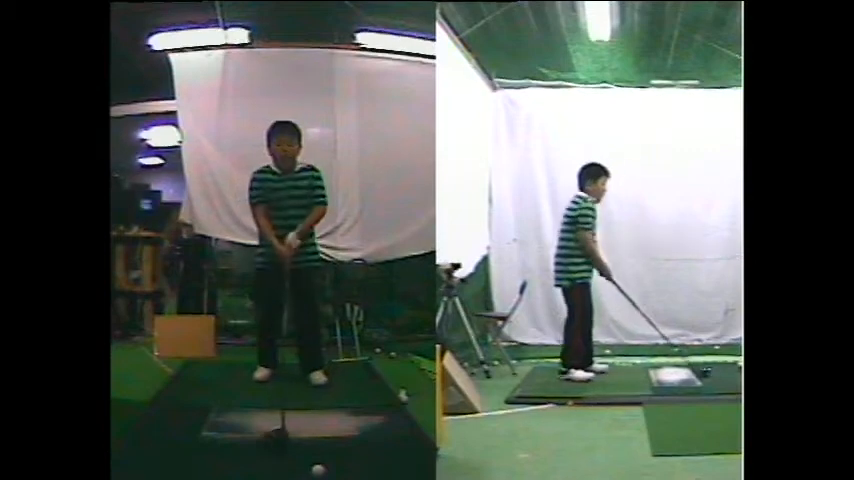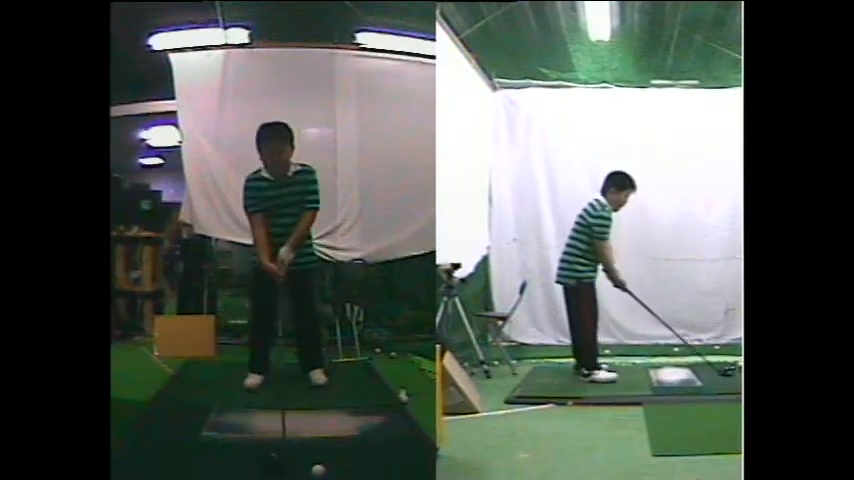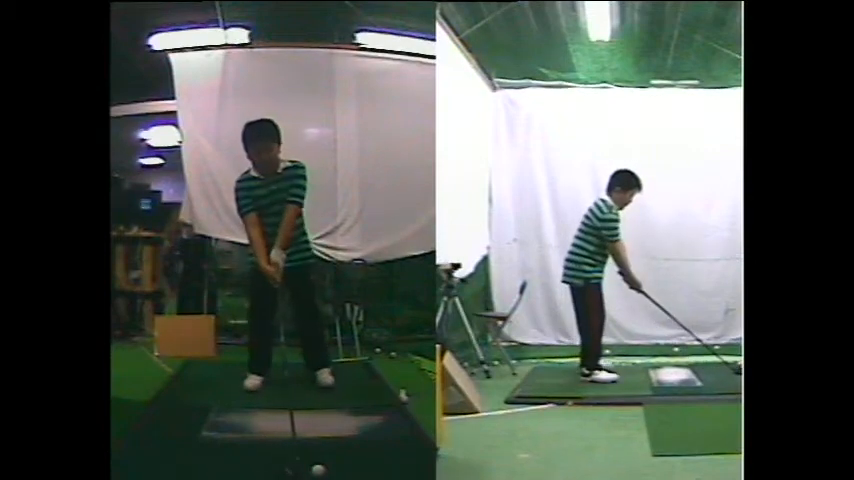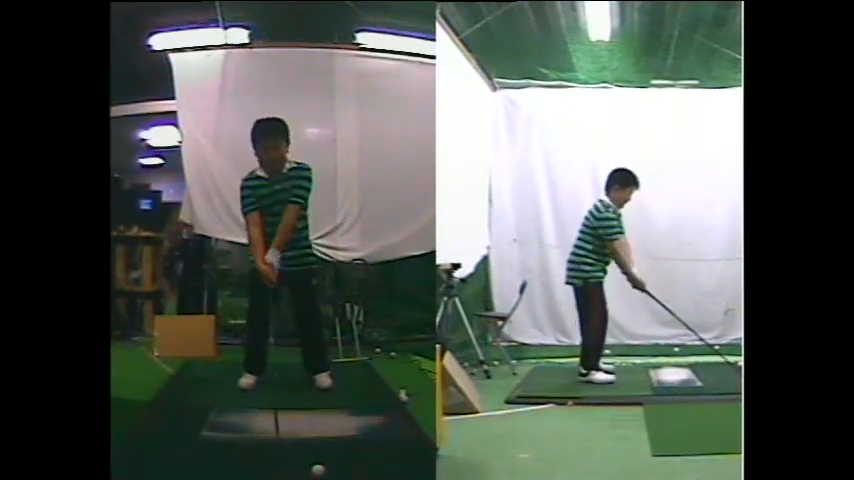
dt=0.4s
person 1, frame 1
left shoulder: (311, 174)
right shoulder: (260, 177)
left elbow: (320, 209)
right elbow: (260, 216)
left wrist: (295, 237)
right wrist: (276, 245)
left hip: (305, 255)
right hip: (269, 256)
left knee: (307, 312)
right knee: (268, 312)
left ankle: (313, 366)
right ankle: (266, 362)
person 1, frame 2
left shoulder: (307, 175)
right shoulder: (253, 182)
left elbow: (309, 215)
right elbow: (257, 224)
left wrist: (288, 250)
right wrist: (266, 260)
left hip: (301, 256)
right hip: (265, 259)
left knee: (306, 312)
right knee: (261, 314)
left ankle: (313, 365)
right ankle: (257, 369)
person 1, frame 3
left shoulder: (296, 170)
right shoulder: (244, 184)
left elbow: (291, 213)
right elbow: (252, 225)
left wrist: (279, 252)
right wrist: (263, 262)
left hip: (298, 256)
right hip: (261, 260)
left knee: (308, 312)
right knee: (260, 316)
left ankle: (321, 366)
right ankle: (257, 370)
person 1, frame 4
left shoulder: (301, 172)
right shoulder: (249, 183)
left elbow: (291, 214)
right elbow: (254, 224)
left wrist: (276, 252)
right wrist: (260, 260)
left hip: (299, 259)
right hip: (262, 260)
left knee: (308, 316)
right knee: (257, 317)
left ankle: (319, 369)
right ankle: (253, 369)
person 2, frame 1
left shoulder: (580, 204)
right shoulder: (585, 205)
right elbow: (585, 241)
left wrist: (598, 265)
right wrist: (602, 266)
left hip: (576, 271)
right hip: (574, 272)
left knee: (584, 316)
right knee: (577, 317)
left ankle: (584, 361)
right ankle: (568, 366)
person 2, frame 2
left shoulder: (597, 207)
right shoulder: (602, 212)
left elbow: (605, 246)
right elbow: (601, 249)
left wrist: (613, 271)
right wrist: (614, 276)
left hip: (573, 271)
right hip: (579, 273)
left knee: (580, 319)
right knee: (587, 319)
left ankle: (583, 362)
right ankle: (589, 368)
person 2, frame 3
left shoulder: (603, 206)
right shoulder: (608, 213)
left elbow: (618, 244)
right elbow: (615, 249)
left wrist: (626, 272)
right wrist: (630, 276)
left hip: (579, 270)
right hip: (585, 272)
left knee: (590, 318)
right knee: (593, 319)
left ankle: (589, 360)
right ankle: (590, 368)
person 2, frame 4
left shoulder: (613, 212)
right shoulder: (604, 213)
left elbow: (623, 242)
right elbow: (614, 249)
left wrist: (631, 269)
right wrist: (632, 275)
left hip: (589, 272)
right hip: (585, 273)
left knee: (595, 318)
right knee: (596, 319)
left ankle: (591, 361)
right ankle: (588, 369)
